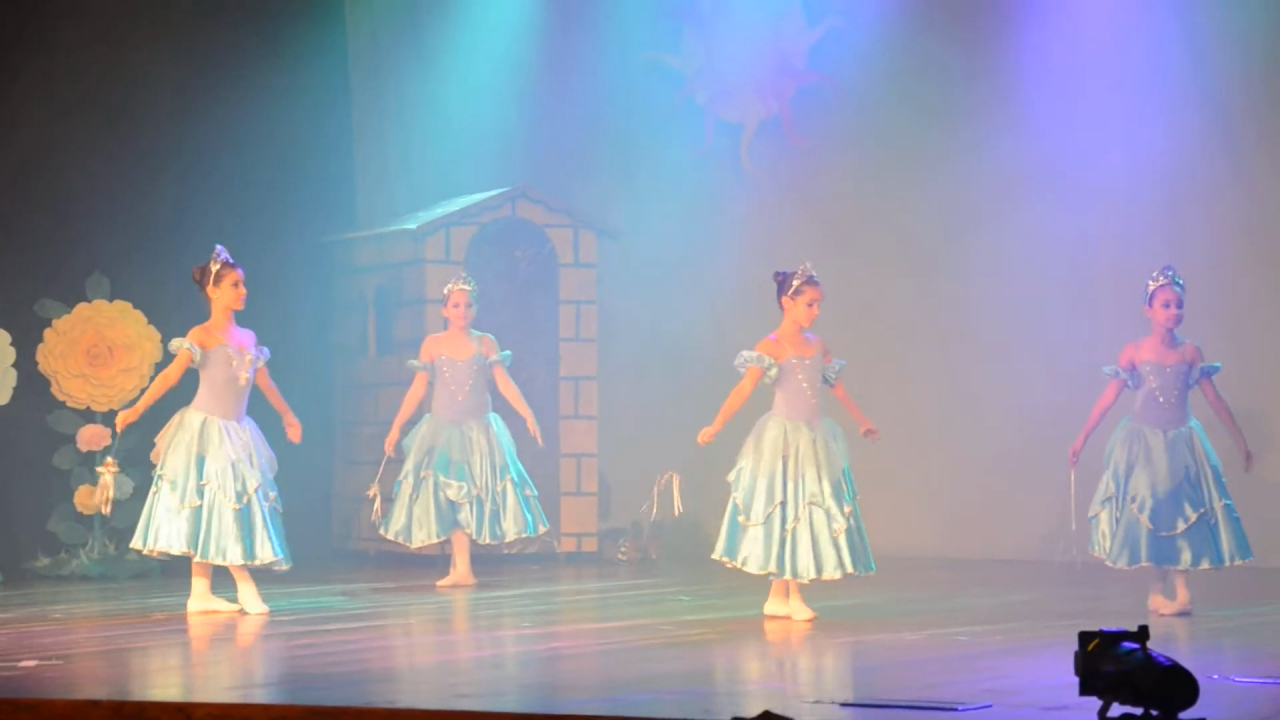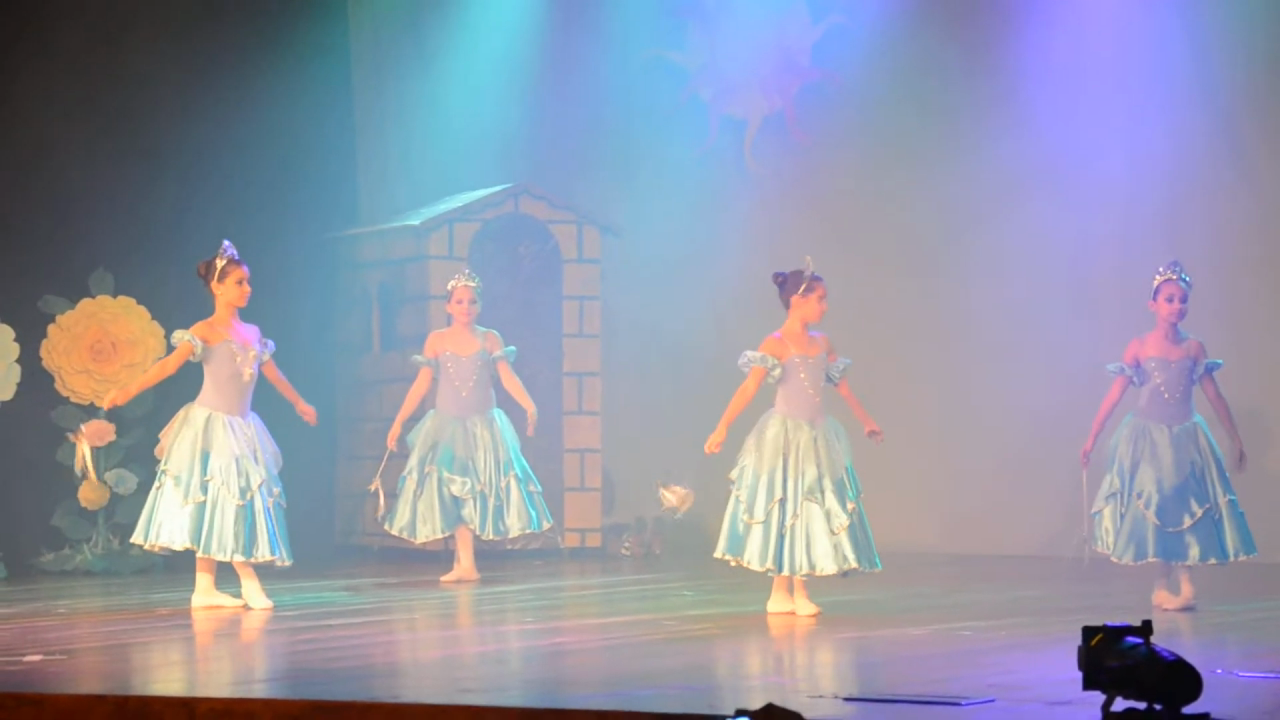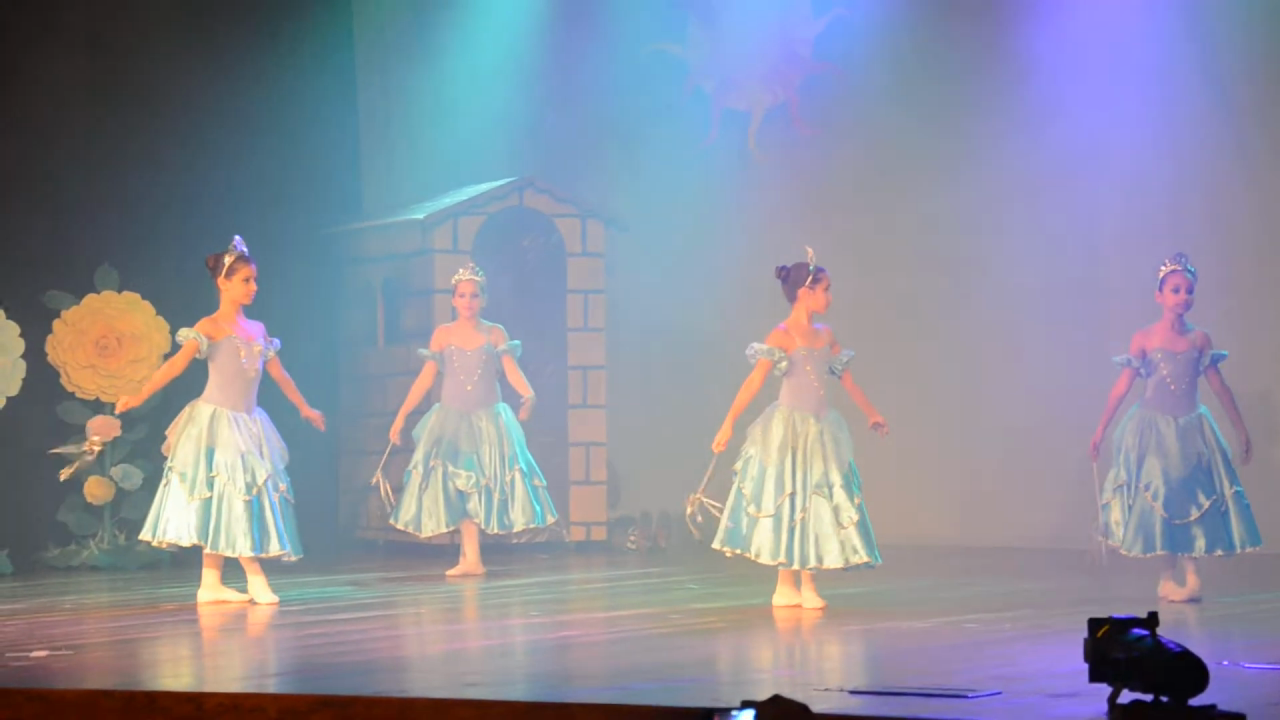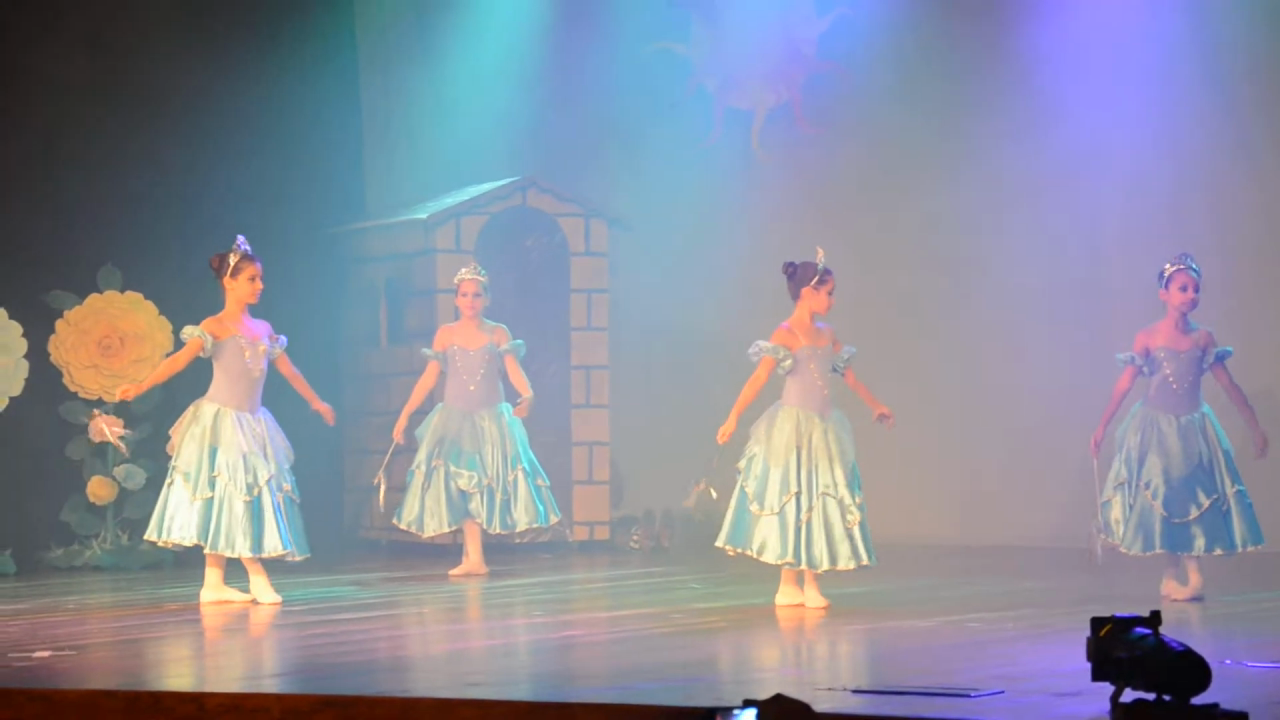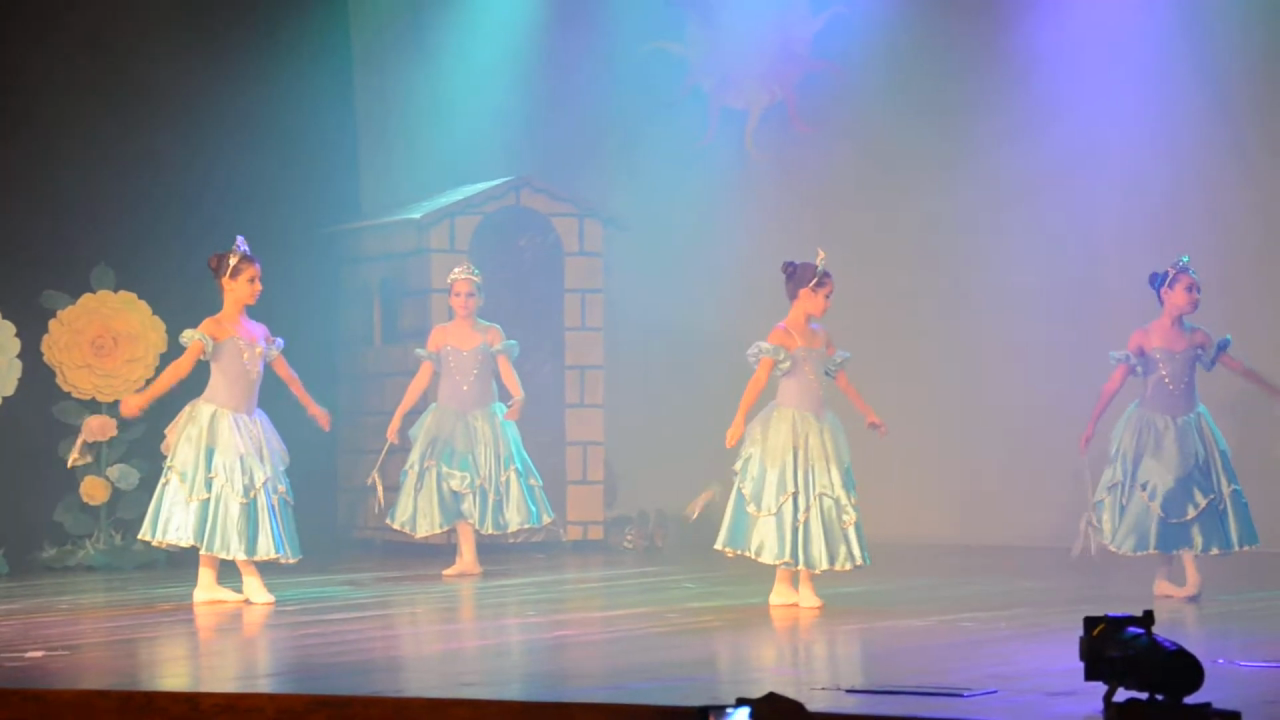
dt=0.2s
person 1, frame 1
left shoulder: (248, 337)
right shoulder: (201, 335)
left elbow: (265, 381)
right elbow: (172, 374)
left wrist: (288, 416)
right wrist: (137, 409)
left hip: (238, 431)
right hip: (206, 429)
left knee: (221, 510)
right knee: (212, 507)
left ankle: (201, 593)
right ankle: (244, 585)
person 1, frame 2
left shoulder: (253, 333)
right shoulder: (205, 330)
left elbow: (272, 373)
right elbow: (170, 364)
left wrist: (299, 403)
right wrist: (129, 391)
left hip: (244, 426)
right hip: (211, 425)
left knee: (225, 506)
right knee: (216, 503)
left ankle: (205, 588)
right ankle: (249, 581)
person 1, frame 3
left shoulder: (257, 329)
right shoulder: (209, 327)
left elbow: (278, 371)
right elbow: (177, 364)
left wrist: (304, 407)
right wrist: (140, 396)
left hip: (249, 422)
right hip: (217, 421)
left knee: (237, 500)
right knee: (223, 499)
left ankle: (212, 584)
right ankle: (254, 575)
person 1, frame 4
left shoulder: (263, 328)
right shoulder: (214, 326)
left elbow: (287, 368)
right elbow: (180, 359)
left wrist: (315, 401)
right wrist: (141, 386)
left hip: (254, 422)
right hip: (221, 421)
left knee: (240, 500)
right knee: (227, 497)
left ankle: (214, 584)
person 1, frame 5
left shoulder: (259, 331)
right shoulder: (213, 327)
left elbow: (284, 370)
right elbow: (183, 365)
left wrist: (311, 405)
right wrist: (145, 396)
left hip: (249, 423)
right hip: (217, 422)
left knee: (239, 500)
right knee: (220, 498)
left ankle: (208, 583)
person 2, frame 1
left shoulder: (818, 343)
right shoulder: (771, 345)
left elbow: (837, 387)
right elbow: (745, 388)
left wrist: (863, 422)
right wrist: (717, 424)
left hip: (815, 437)
right hip: (783, 437)
left knee: (809, 510)
right knee: (784, 510)
left ankle: (789, 594)
right ankle: (783, 596)
person 2, frame 2
left shoulder: (822, 342)
right shoulder: (775, 343)
left elbow: (842, 386)
right elbow: (749, 388)
left wrist: (867, 422)
right wrist: (722, 429)
left hip: (817, 436)
right hip: (785, 435)
left knee: (814, 509)
right knee: (786, 508)
left ankle: (794, 591)
right ankle: (783, 592)
person 2, frame 3
left shoulder: (826, 335)
right shoulder: (781, 336)
left elbow: (846, 378)
right elbow: (755, 381)
left wrist: (872, 413)
right wrist: (728, 424)
left hip: (821, 429)
right hip: (789, 428)
left knee: (818, 503)
right knee: (790, 503)
left ankle: (805, 584)
right ankle: (788, 586)
person 2, frame 4
left shoulder: (827, 334)
right shoulder: (785, 334)
left elbow: (849, 375)
right elbow: (759, 378)
left wrist: (876, 406)
right wrist: (733, 418)
left hip: (824, 428)
right hip: (793, 427)
left knee: (821, 502)
right knee: (793, 501)
left ankle: (809, 583)
right ankle: (791, 585)
person 2, frame 5
left shoulder: (821, 335)
right shoulder: (781, 334)
left elbow: (841, 378)
right elbow: (759, 379)
left wrist: (868, 413)
right wrist: (739, 421)
left hip: (818, 428)
right hip: (787, 427)
left knee: (816, 502)
right knee: (786, 501)
left ankle: (804, 583)
right ankle: (785, 585)
person 3, frame 1
left shoulder: (1190, 351)
right shoulder: (1134, 351)
left elbow: (1214, 397)
right elbow: (1109, 396)
left wrist: (1240, 440)
right wrist: (1082, 438)
left hip: (1182, 441)
right hip: (1143, 440)
left knee: (1179, 510)
right knee: (1149, 510)
left ankle: (1159, 591)
person 3, frame 2
left shoulder: (1194, 347)
right shoulder: (1138, 346)
left elbow: (1214, 395)
right elbow: (1115, 393)
left wrist: (1236, 439)
right wrist: (1092, 437)
left hip: (1186, 437)
right hip: (1147, 437)
left knee: (1182, 507)
right knee: (1154, 507)
left ankle: (1164, 587)
person 3, frame 3
left shoulder: (1200, 338)
right shoulder: (1144, 338)
left elbow: (1219, 386)
right elbow: (1122, 386)
left wrist: (1241, 430)
right wrist: (1101, 429)
left hip: (1191, 428)
right hip: (1153, 428)
left knee: (1188, 498)
right knee: (1159, 498)
left ankle: (1169, 579)
person 3, frame 4
left shoulder: (1203, 337)
right shoulder: (1147, 336)
left elbow: (1227, 383)
right elbow: (1125, 383)
left wrist: (1254, 425)
right wrist: (1102, 427)
left hip: (1193, 427)
right hip: (1155, 426)
left knee: (1191, 497)
right knee: (1160, 496)
left ankle: (1175, 578)
person 3, frame 5
left shoulder: (1198, 336)
right shoulder: (1143, 336)
left elbow: (1237, 367)
right elbow: (1116, 381)
right wrist: (1092, 423)
left hip: (1189, 427)
right hip: (1151, 427)
left knee: (1187, 495)
right knee: (1155, 498)
right ankle: (1165, 577)
person 4, frame 1
left shoulder: (486, 343)
right shoulder: (432, 344)
left elbow: (504, 382)
right elbow: (418, 388)
left wrist: (528, 415)
right wrist: (396, 427)
left hip: (479, 429)
right hip: (442, 430)
left knee: (474, 494)
right knee: (448, 495)
left ankle: (459, 565)
right ankle: (462, 569)
person 4, frame 2
left shoulder: (491, 339)
right shoulder: (436, 340)
left elbow: (508, 377)
right elbow: (421, 384)
left wrist: (530, 406)
right wrist: (398, 421)
left hip: (483, 425)
right hip: (447, 425)
left knee: (478, 490)
right knee: (451, 491)
left ankle: (462, 560)
right ankle: (466, 564)
person 4, frame 3
left shoulder: (496, 333)
right shoulder: (442, 334)
left elbow: (512, 370)
right elbow: (425, 378)
left wrist: (529, 395)
right wrist: (401, 415)
left hip: (488, 419)
right hip: (451, 420)
left knee: (484, 485)
right knee: (456, 485)
left ankle: (467, 554)
right ankle: (472, 558)
person 4, frame 4
left shoulder: (499, 333)
right shoulder: (445, 334)
left elbow: (514, 370)
right elbow: (429, 377)
left wrist: (528, 395)
right wrist: (405, 414)
left hip: (492, 419)
right hip: (454, 419)
left knee: (487, 484)
right knee: (459, 485)
left ankle: (470, 554)
right ankle: (475, 558)
person 4, frame 5
left shoulder: (493, 333)
right shoulder: (439, 334)
left elbow: (507, 370)
right elbow: (422, 378)
left wrist: (519, 397)
right wrist: (398, 415)
left hip: (485, 419)
right hip: (447, 419)
left knee: (479, 485)
right knee: (453, 485)
left ankle: (464, 555)
right ankle: (468, 558)
